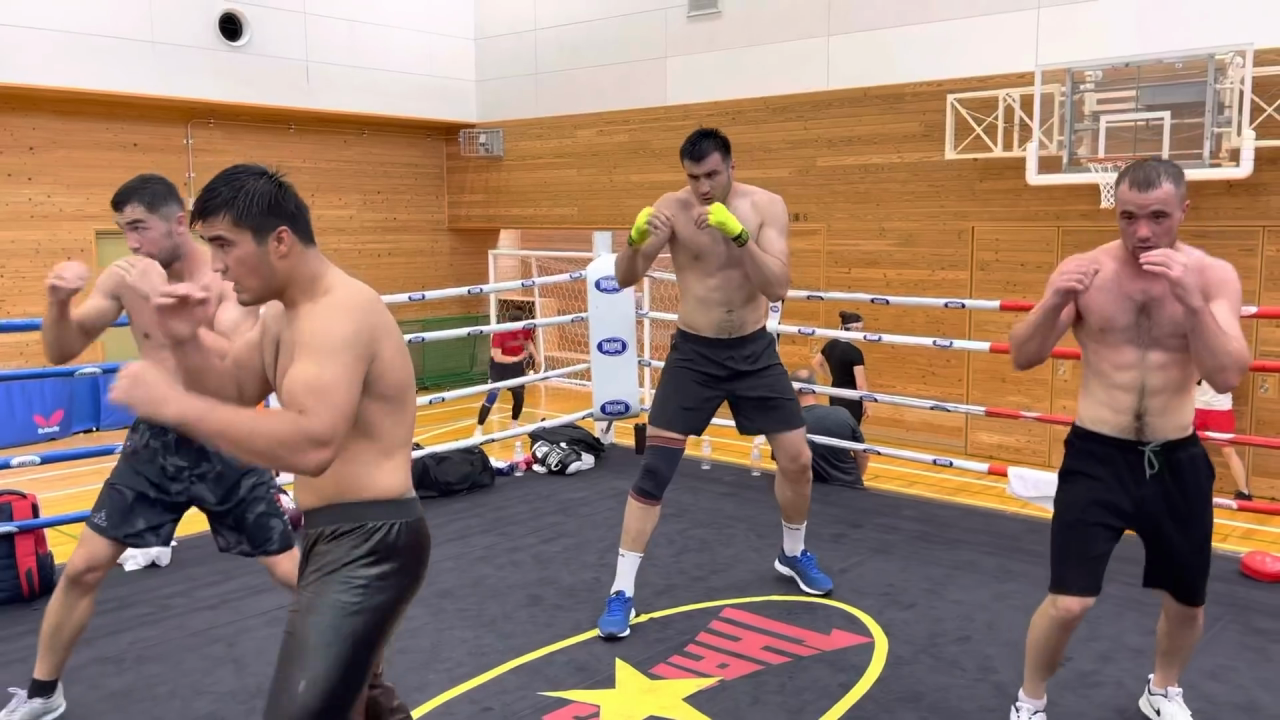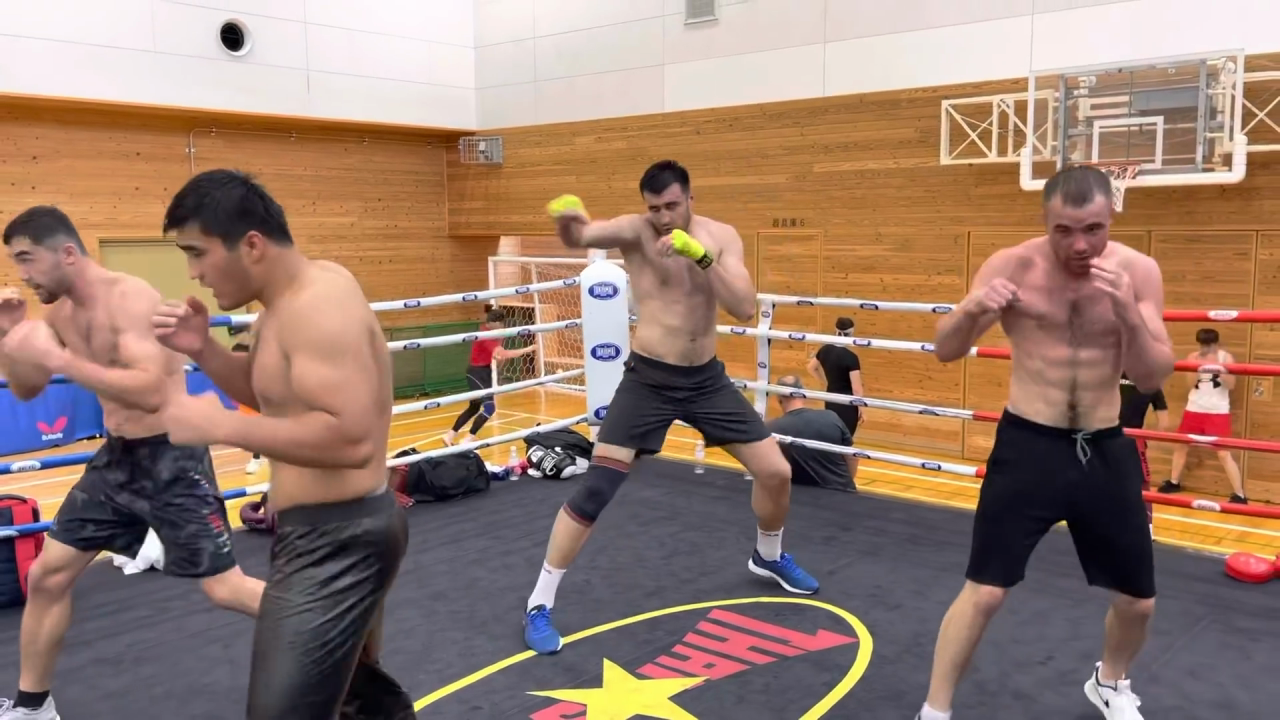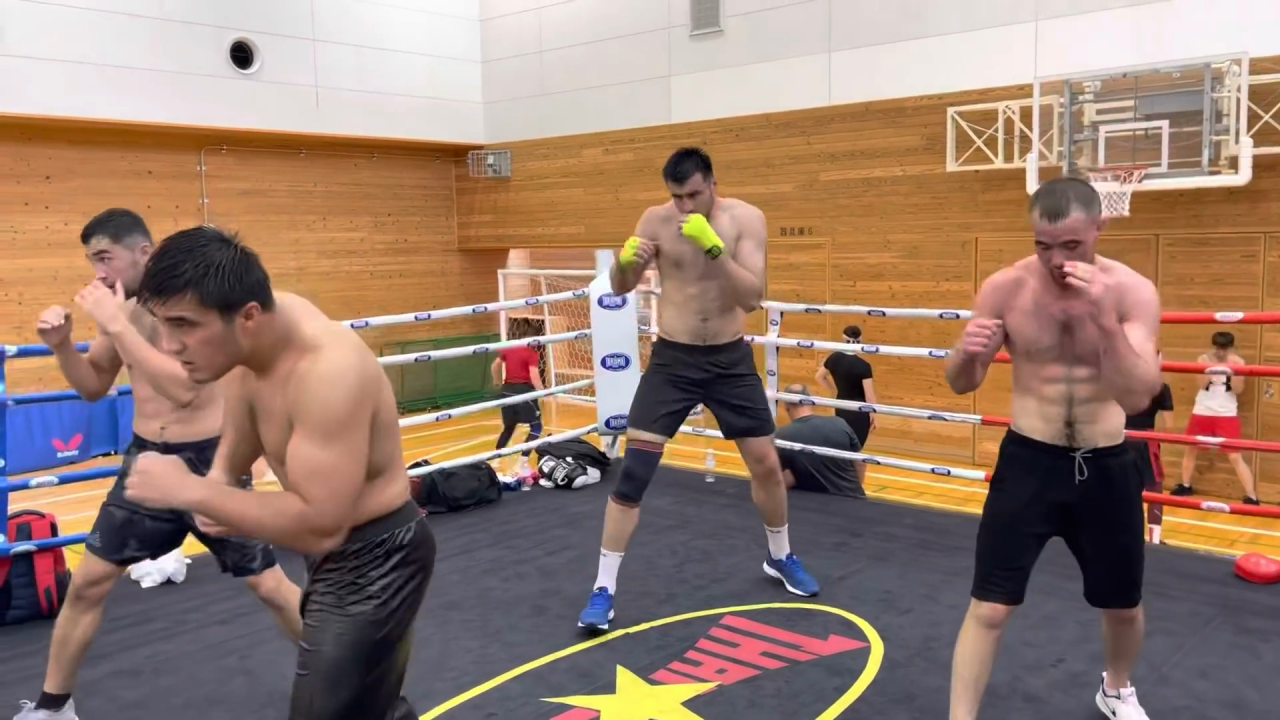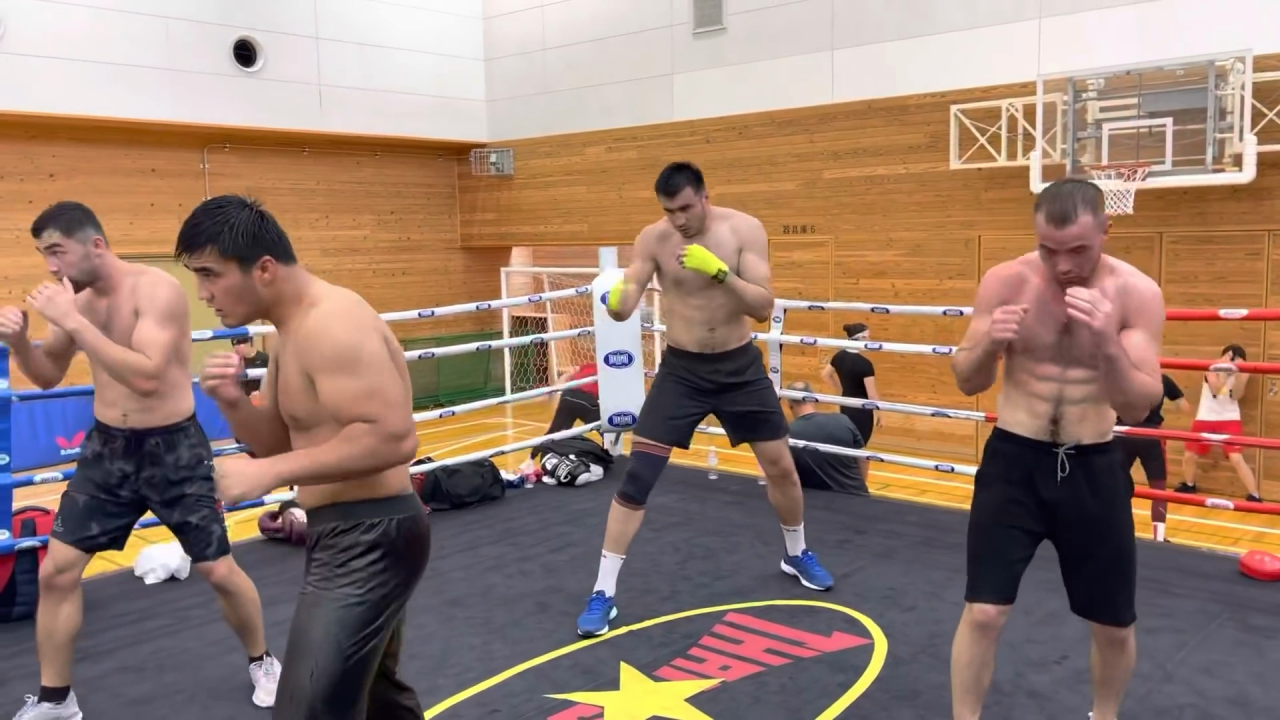
dt=0.5s
person 1, frame 1
left shoulder: (1214, 276)
right shoulder: (1081, 270)
left elbow: (1227, 375)
right elbow: (1021, 356)
left wrist: (1193, 302)
right wrist: (1053, 303)
left hip: (1175, 461)
right hip: (1095, 457)
left knee: (1187, 600)
right knee: (1068, 605)
person 1, frame 2
left shoulder: (1139, 271)
right shoulder: (1013, 265)
left elbow: (1155, 378)
right elbow: (945, 350)
left wrist: (1127, 314)
right wrist: (975, 309)
left hip: (1104, 449)
right hip: (1027, 445)
left knee: (1138, 599)
right knee: (985, 593)
person 1, frame 3
left shoulder: (1133, 291)
right shoulder: (1003, 288)
left elbow: (1138, 396)
right elbow: (960, 385)
left wrist: (1105, 323)
right wrist: (966, 353)
left hip: (1106, 467)
right hip: (1028, 463)
left knee: (1124, 605)
right knee: (989, 610)
person 1, frame 4
left shoulder: (1138, 293)
right shoulder: (1003, 281)
left elbow: (1139, 407)
right elbow: (968, 381)
left wrist: (1109, 344)
right wrist: (989, 342)
left hip: (1094, 468)
right hip: (1015, 461)
left knee: (1114, 624)
right knee: (984, 613)
person 2, frame 1
left shoulder: (338, 314)
right shoulder: (295, 308)
left elbow: (311, 446)
right elbow: (231, 389)
left wrist: (171, 405)
right wrist: (188, 339)
left hip: (370, 542)
right hip: (355, 536)
person 2, frame 2
left shoulder: (318, 305)
right shoulder: (317, 284)
left elbow: (352, 440)
right elbow: (275, 395)
left wrist: (219, 426)
right wrist: (204, 350)
left hip: (332, 542)
right hip: (364, 525)
person 2, frame 3
left shoulder: (328, 370)
right shoulder: (259, 330)
left elbow: (320, 527)
right elbow: (246, 418)
left wrist: (195, 493)
right wrist: (221, 475)
left hip: (374, 558)
right hip: (350, 547)
person 2, frame 4
left shoulder: (330, 325)
right shoulder: (292, 328)
left elbow: (393, 438)
right elbow: (277, 441)
left wrist: (271, 473)
right wrist: (233, 402)
left hip: (369, 538)
right hip: (354, 535)
person 3, frame 1
left shoulder: (234, 276)
right shoulder: (122, 277)
right elbow: (59, 351)
left wrist: (165, 297)
right wrist: (56, 301)
left hip: (226, 445)
right hip: (157, 443)
left knee: (289, 569)
right knee: (82, 568)
person 3, frame 2
left shoulder: (129, 296)
right shoulder: (65, 308)
left elbow: (151, 394)
left wrist: (56, 356)
left hip: (171, 459)
right hip: (117, 458)
left knee: (226, 590)
right knee: (46, 575)
person 3, frame 3
right shoulder: (118, 308)
left elbow: (186, 390)
right elbow: (92, 388)
left wrist: (119, 328)
right wrist: (62, 345)
left hip: (209, 461)
right hip: (146, 460)
left knee: (269, 585)
right knee: (88, 584)
person 3, frame 4
left shoulder: (157, 287)
right shoulder: (71, 297)
left elbow: (147, 378)
right elbow: (46, 377)
left wrist: (70, 323)
left hip: (173, 446)
right hip: (108, 446)
left knee: (219, 572)
right knee: (57, 572)
left ankle: (263, 662)
person 4, frame 1
left shoulder: (767, 205)
right shoulder: (672, 207)
left elbow: (777, 287)
right elbow: (628, 272)
left wrist: (734, 232)
right wrist: (635, 238)
left hip: (753, 351)
right hip: (693, 352)
left knee: (797, 460)
right knee: (655, 468)
left ankle: (793, 555)
right ankle: (622, 594)
person 4, frame 2
left shoulder: (722, 236)
right shoulder: (634, 230)
left elbow: (745, 308)
right elbow: (577, 236)
left wrist: (700, 256)
right wrist: (566, 211)
left hip: (706, 378)
right hip: (649, 377)
left knee: (777, 473)
right knee: (595, 487)
left ankle: (770, 557)
right ankle: (539, 605)
person 4, frame 3
left shoulder: (747, 219)
right shoulder: (656, 220)
left elbow: (752, 297)
right elbow: (620, 289)
left wrist: (712, 246)
right wrist: (625, 260)
left hip: (730, 358)
right hip: (672, 359)
left knee: (765, 464)
right knee: (634, 472)
left ankle: (781, 558)
right ankle: (604, 591)
person 4, frame 4
left shoulder: (745, 229)
right shoulder: (652, 239)
left elbow: (763, 307)
right elbow: (622, 310)
left wrist: (718, 272)
right wrist: (617, 298)
left hip: (739, 364)
right hip: (681, 367)
left knee: (780, 466)
right knee: (638, 474)
left ankle: (797, 554)
right ankle: (603, 593)
